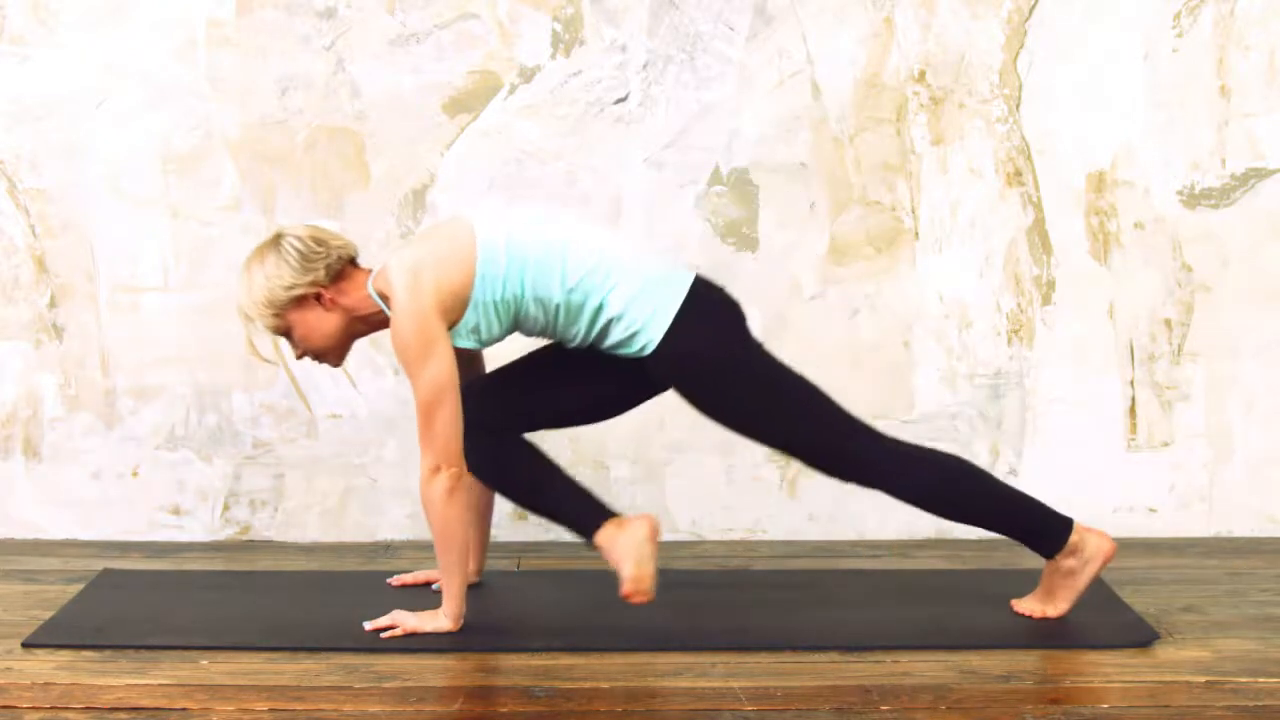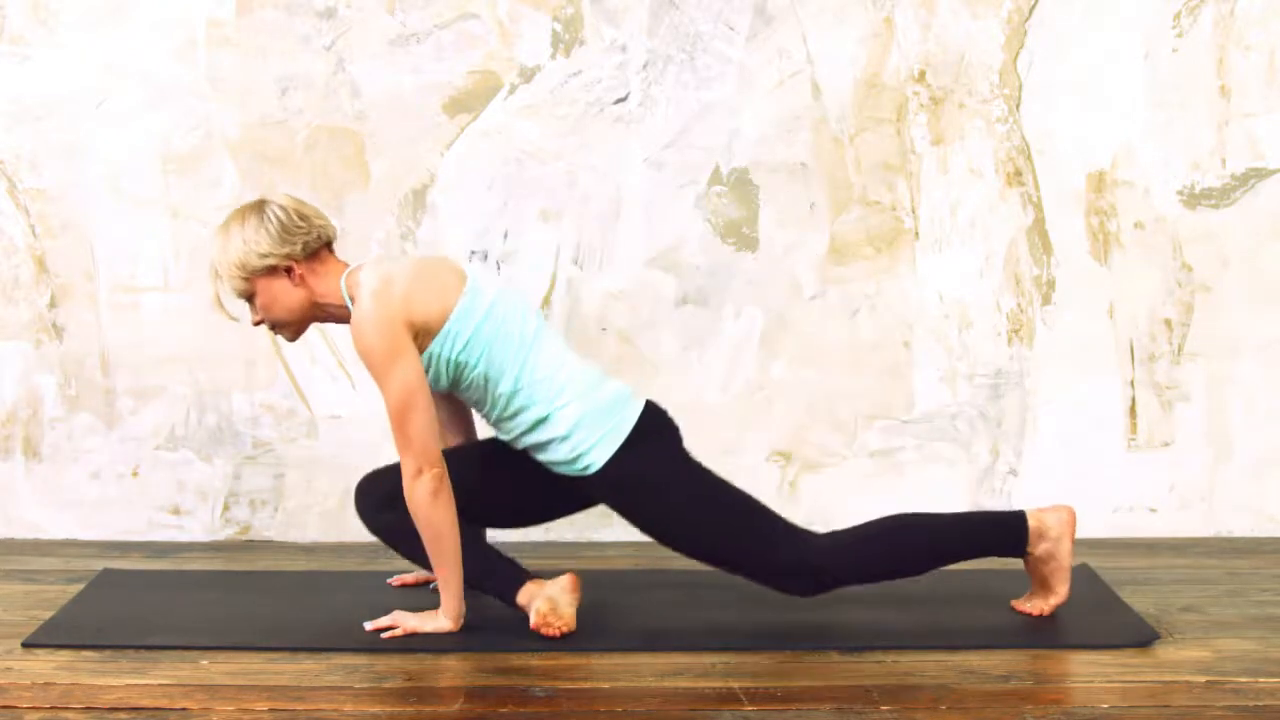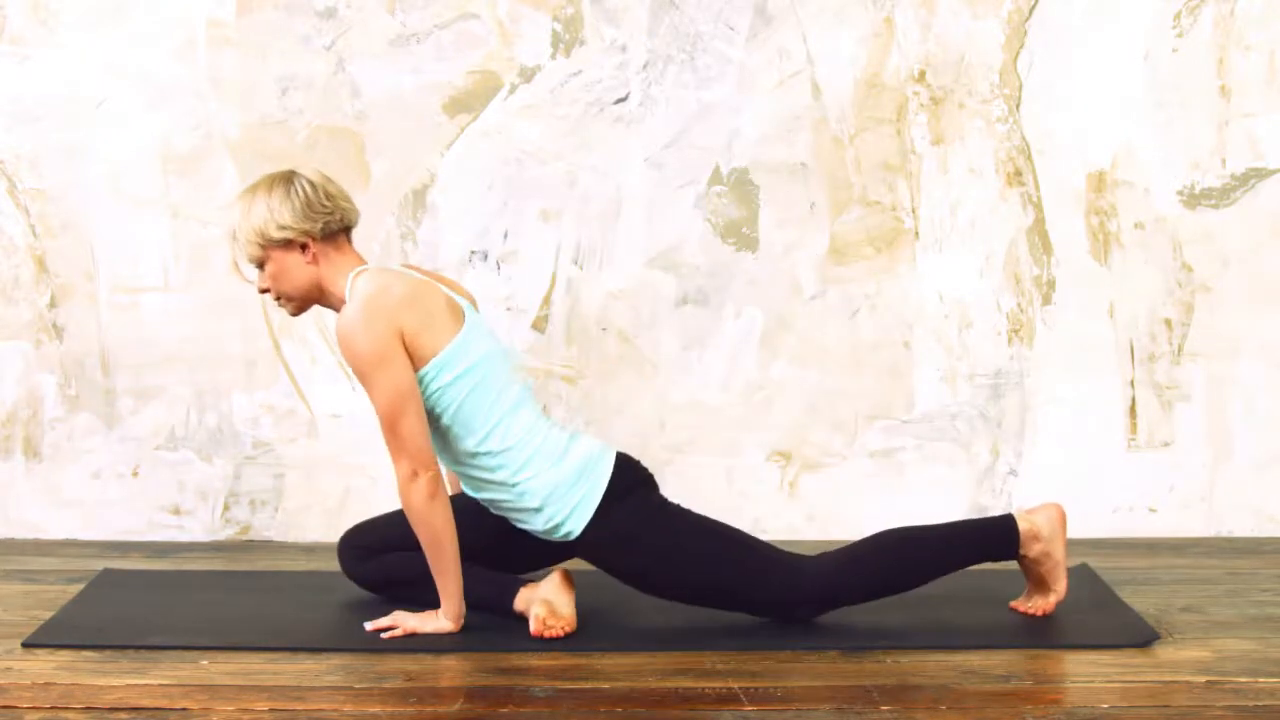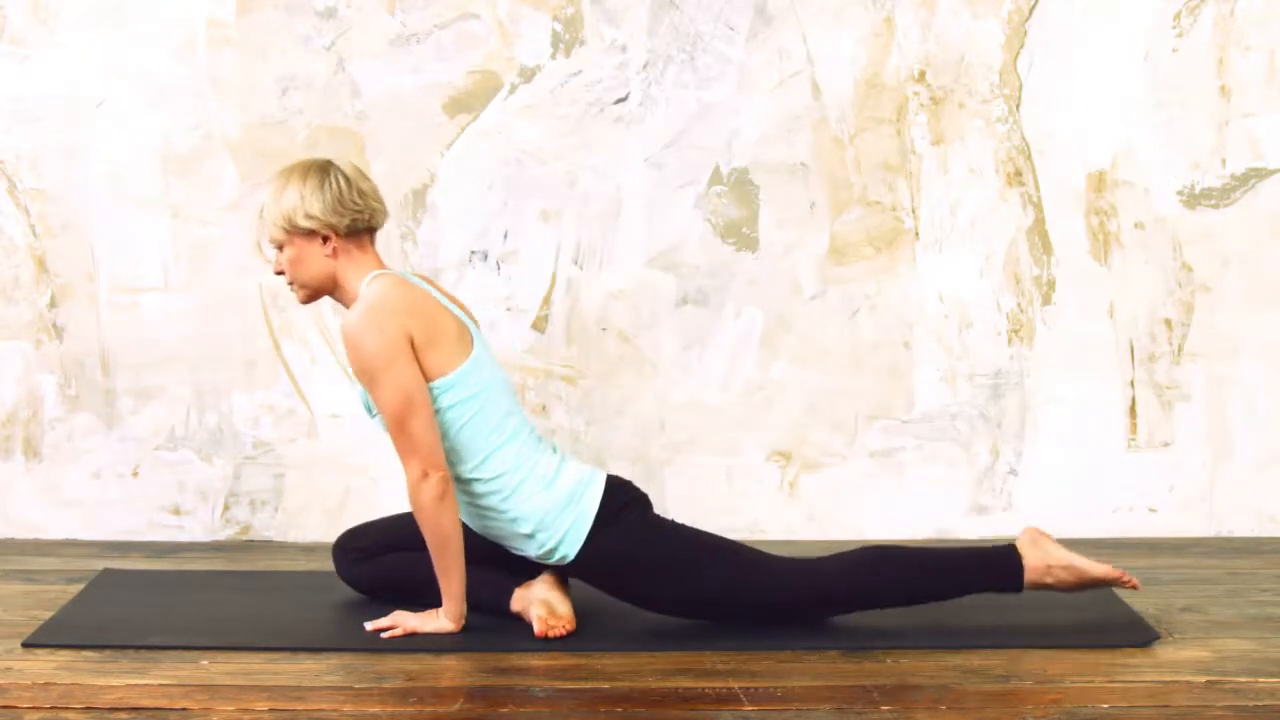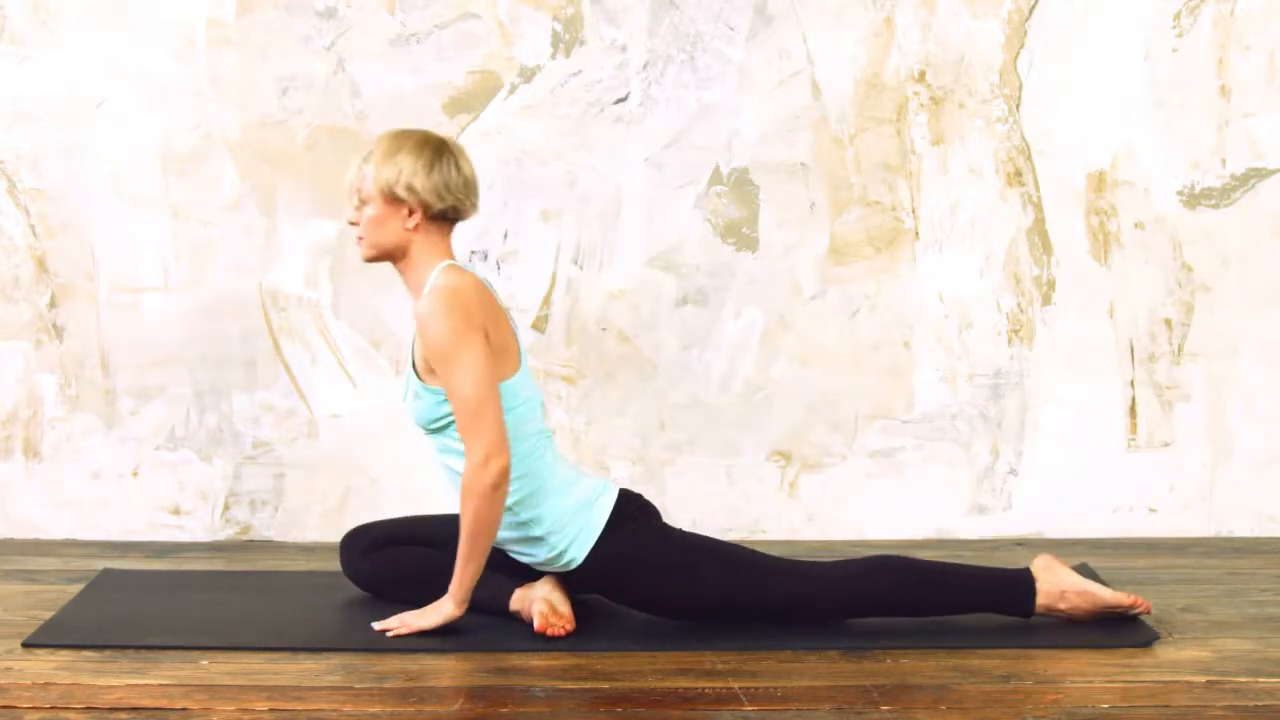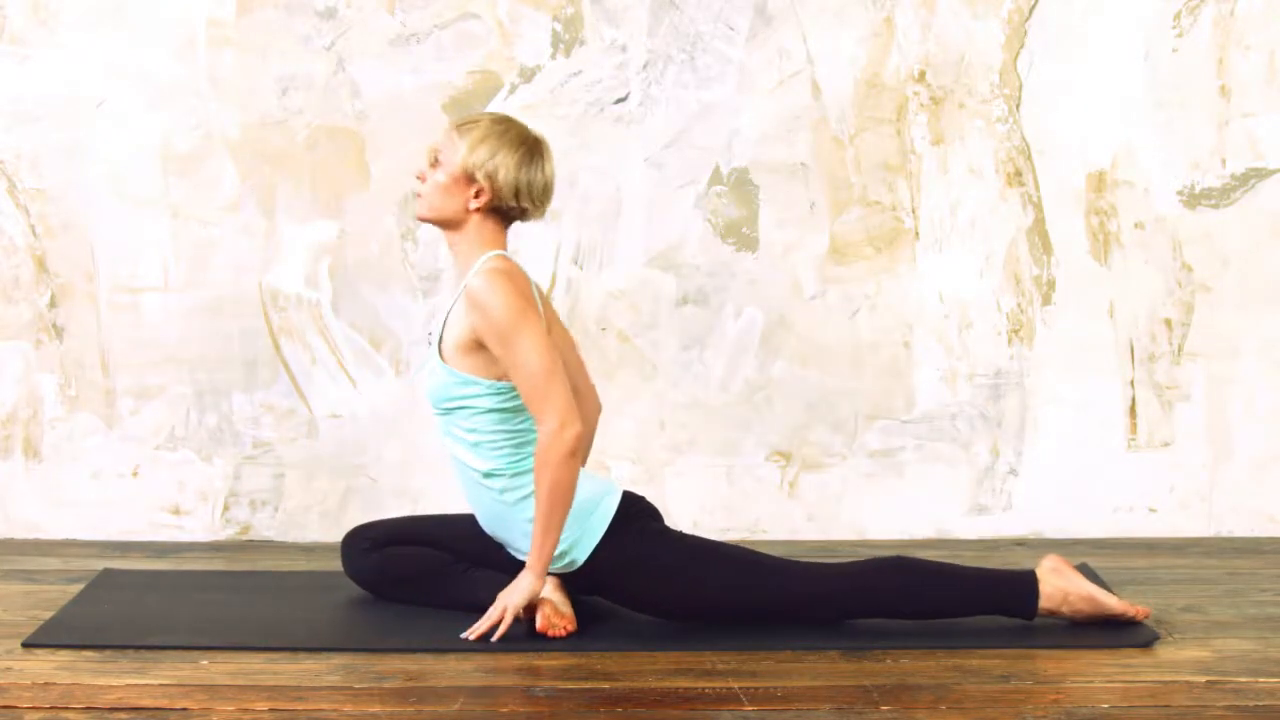
dt=0.5s
person 1, frame 1
left shoulder: (411, 301)
right shoulder: (427, 292)
left elbow: (441, 467)
right elbow: (462, 446)
left wrist: (451, 608)
right wrist: (467, 560)
left hip: (671, 320)
right hip: (644, 322)
left knee: (853, 451)
right knee: (486, 424)
left ankle: (1070, 544)
right ankle: (615, 534)
person 1, frame 2
left shoulder: (375, 309)
right shoulder: (390, 285)
left elbow: (426, 475)
right elbow: (453, 435)
left wrist: (450, 607)
right wrist: (456, 552)
left hip: (611, 451)
right hip: (572, 451)
left knee: (807, 563)
right knee: (377, 501)
left ankle: (1029, 530)
right ankle: (528, 589)
person 1, frame 3
left shoulder: (364, 315)
right shoulder: (405, 283)
left elbow: (418, 473)
left wrist: (450, 608)
right wrist: (478, 572)
left hip: (590, 508)
right hip: (554, 498)
left knee: (805, 587)
right knee: (361, 553)
left ankle: (1020, 531)
person 1, frame 4
left shoulder: (372, 319)
right shoulder: (414, 291)
left elbow: (429, 475)
left wrist: (453, 608)
right wrist: (500, 585)
left hip: (589, 531)
right hip: (567, 512)
left knee: (811, 589)
right knee: (356, 555)
left ankle: (1024, 562)
person 1, frame 5
left shoulder: (444, 303)
right shoulder: (453, 289)
left elbow: (490, 464)
left wrist: (455, 599)
right wrist: (498, 583)
left hip: (601, 542)
right hip: (563, 532)
left knee: (820, 592)
right knee: (362, 553)
left ankle: (1039, 589)
person 1, frame 6
left shoulder: (490, 288)
right shoulder: (496, 282)
left elbow: (566, 430)
left wrist: (533, 571)
left hip: (603, 544)
right hip: (573, 527)
left knee: (827, 593)
right knee: (365, 552)
left ankle: (1040, 589)
